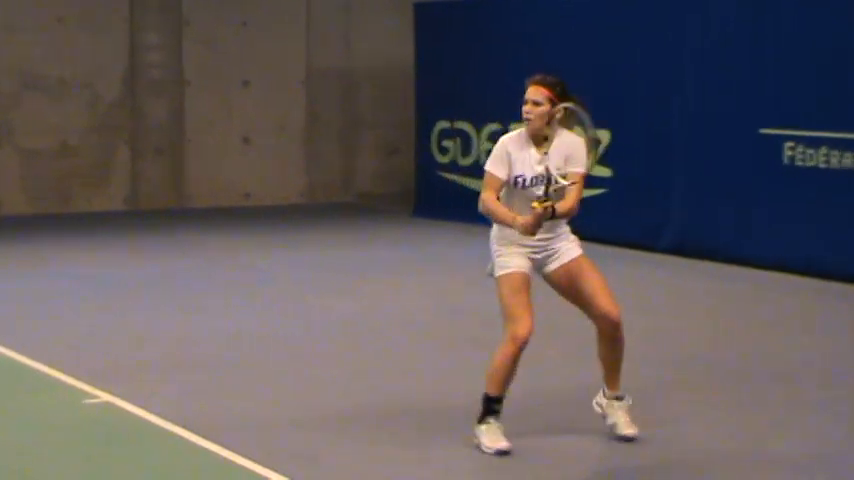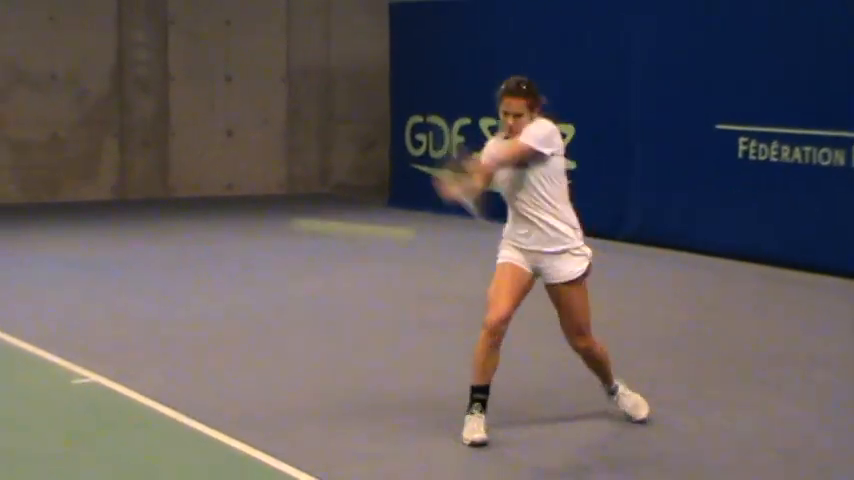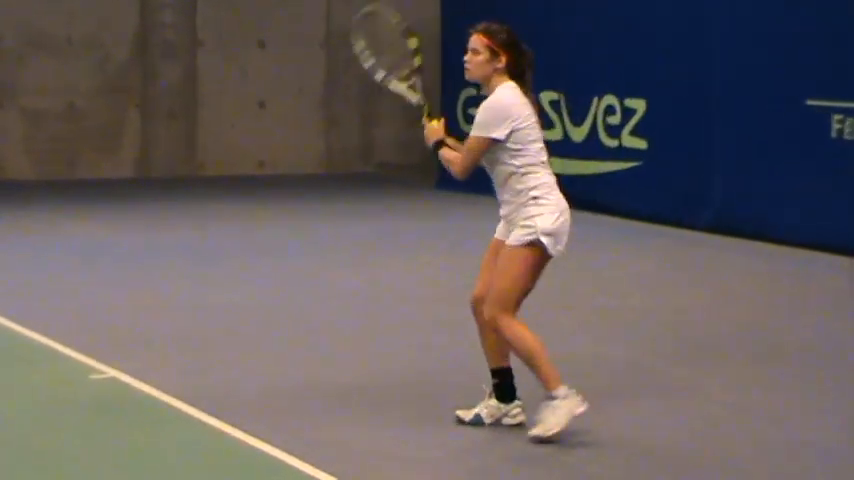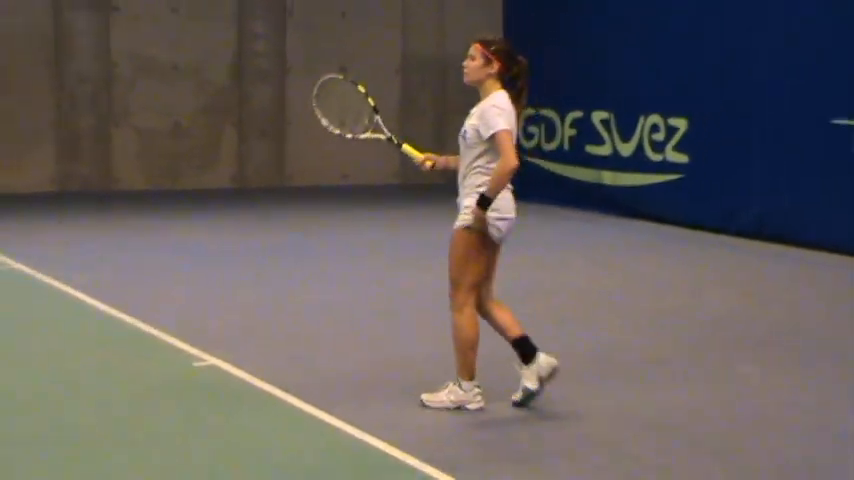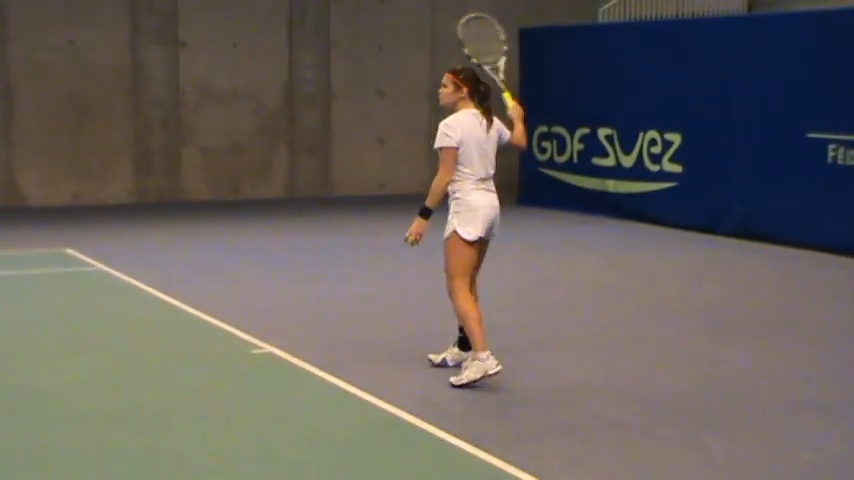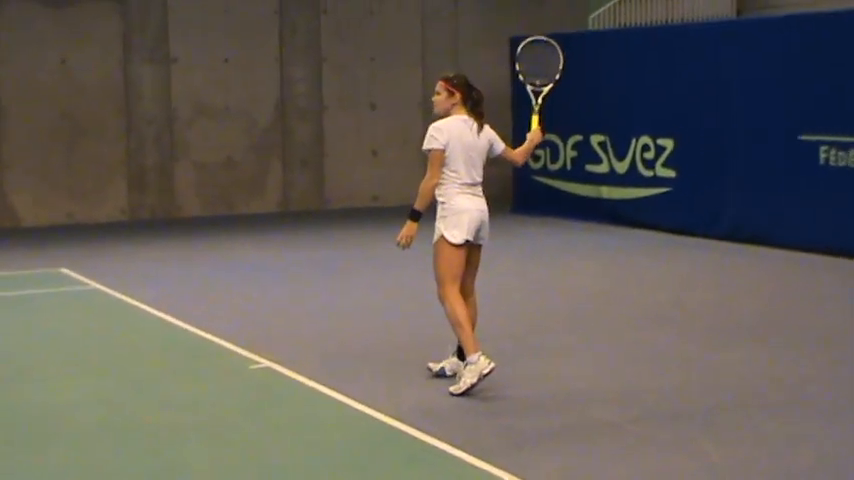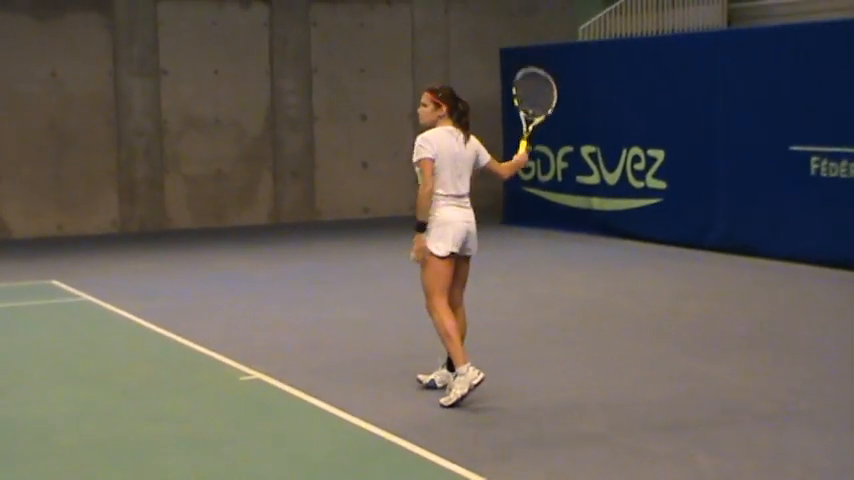
dt=0.7s
person 1, frame 1
left shoulder: (572, 143)
right shoulder: (508, 144)
left elbow: (571, 197)
right elbow: (487, 202)
left wrist: (552, 209)
right wrist: (519, 220)
left hip: (557, 244)
right hip: (512, 248)
left knee: (610, 318)
right knee: (519, 334)
left ankle: (612, 398)
right ankle: (488, 419)
person 1, frame 2
left shoulder: (546, 131)
right shoulder: (495, 145)
left elbow: (503, 156)
right elbow: (480, 172)
left wrist: (466, 182)
right wrist: (463, 184)
left hip: (562, 248)
right hip: (519, 247)
left knee: (582, 341)
right knee: (494, 321)
left ankle: (614, 389)
right ankle: (476, 411)
person 1, frame 3
left shoulder: (499, 104)
right shoulder: (505, 98)
left elbow: (459, 165)
left wrist: (436, 141)
right wrist: (450, 142)
left hip: (538, 217)
right hip: (519, 217)
left knee: (497, 314)
right knee: (482, 304)
left ankle: (560, 395)
right ankle: (504, 400)
person 1, frame 4
left shoulder: (493, 106)
right shoulder: (493, 104)
left elbow: (508, 163)
left wrist: (481, 203)
right wrist: (444, 161)
left hip: (481, 211)
right hip: (488, 209)
left knee: (462, 298)
right knee: (482, 298)
left ankle: (466, 388)
right ankle: (535, 361)
person 1, frame 5
left shoulder: (450, 125)
right shoulder: (491, 121)
left elbow: (444, 178)
right elbow: (521, 141)
left wrist: (423, 217)
right wrist: (517, 117)
left hip: (467, 207)
right hip: (490, 205)
left knee: (458, 287)
right knee: (467, 284)
left ankle: (483, 357)
right ankle: (463, 348)
person 1, frame 6
left shoulder: (440, 128)
right shoulder: (483, 130)
left elbow: (432, 179)
right elbow: (517, 158)
left wrist: (413, 219)
right wrist: (533, 141)
left hip: (455, 211)
right hip: (478, 209)
left knee: (448, 291)
right knee: (466, 291)
left ankle: (475, 359)
right ankle: (461, 359)
person 1, frame 7
left shoulder: (427, 139)
right shoulder: (469, 140)
left elbow: (427, 188)
right elbow: (502, 172)
left wrist: (420, 231)
right wrist: (518, 161)
left hip: (440, 226)
right hip: (465, 222)
left knee: (436, 303)
right knee: (455, 303)
left ankle: (464, 370)
right ankle: (450, 370)
